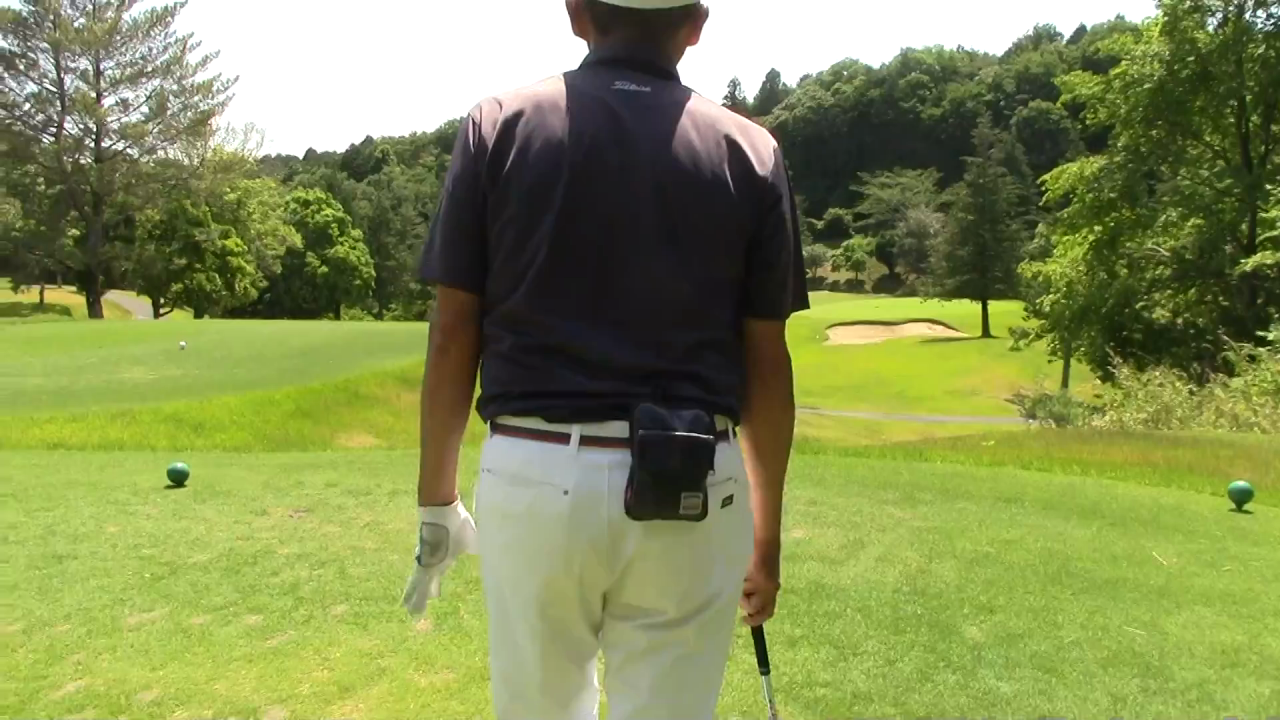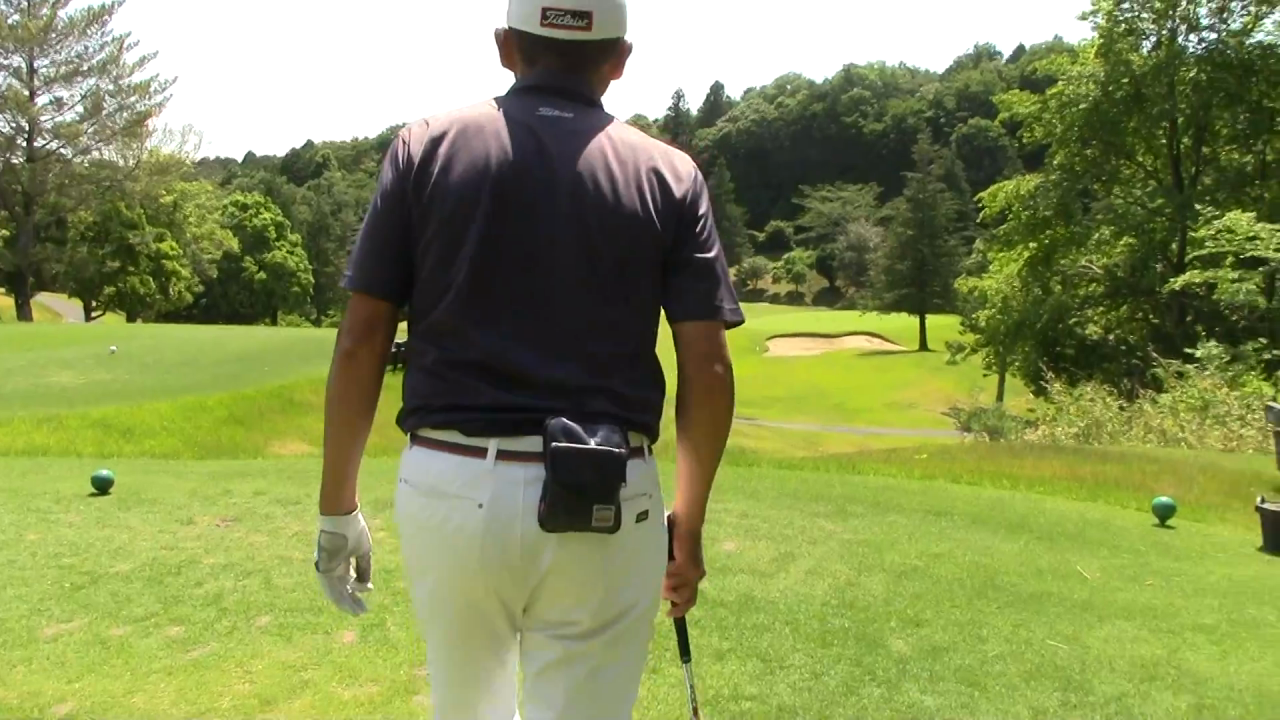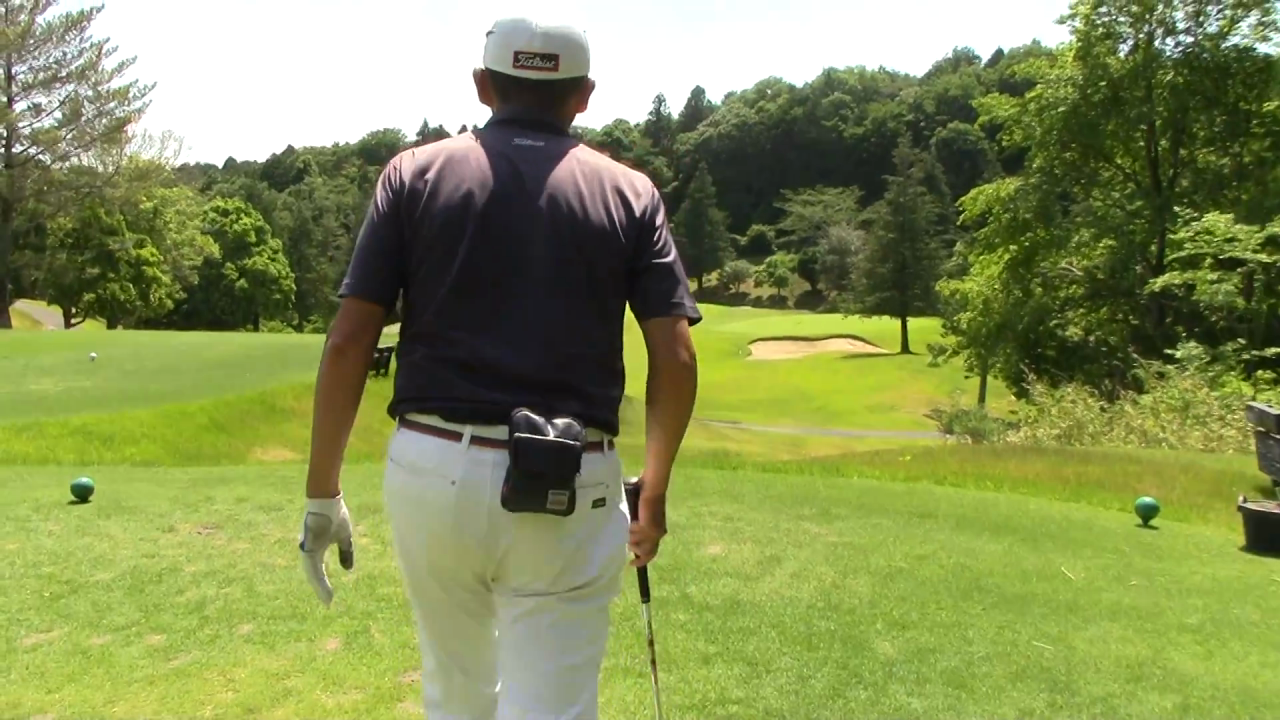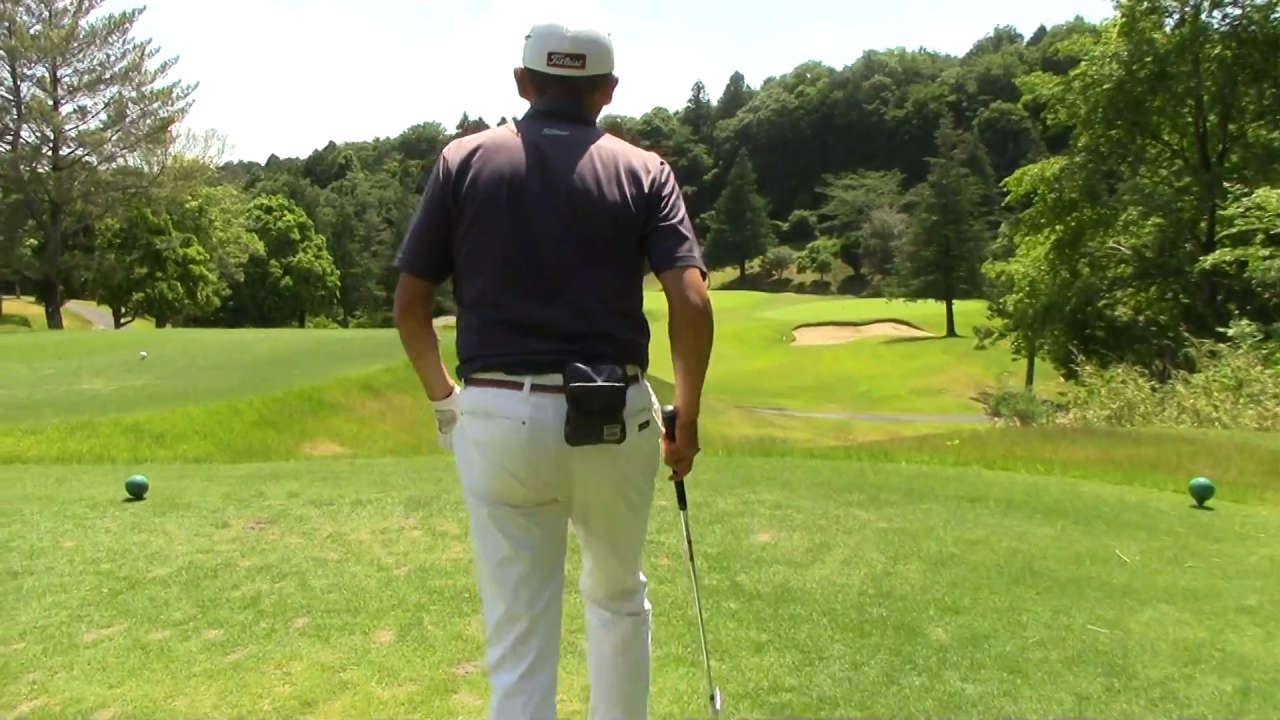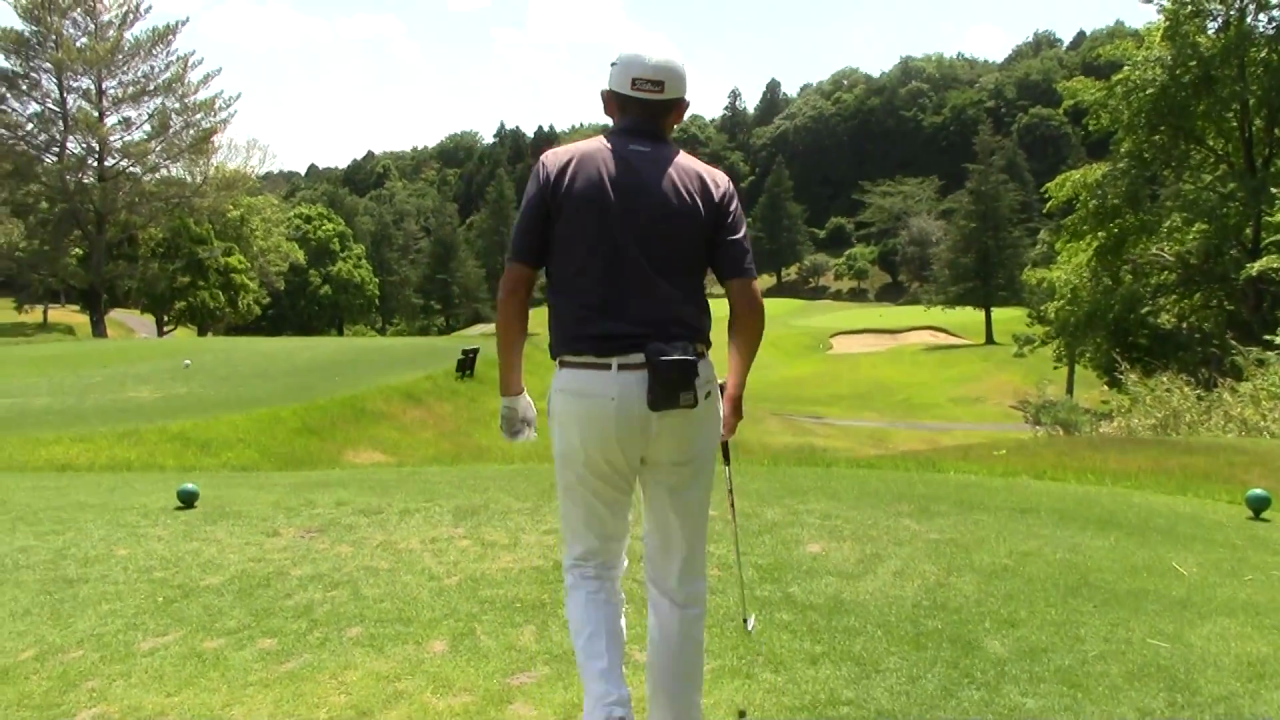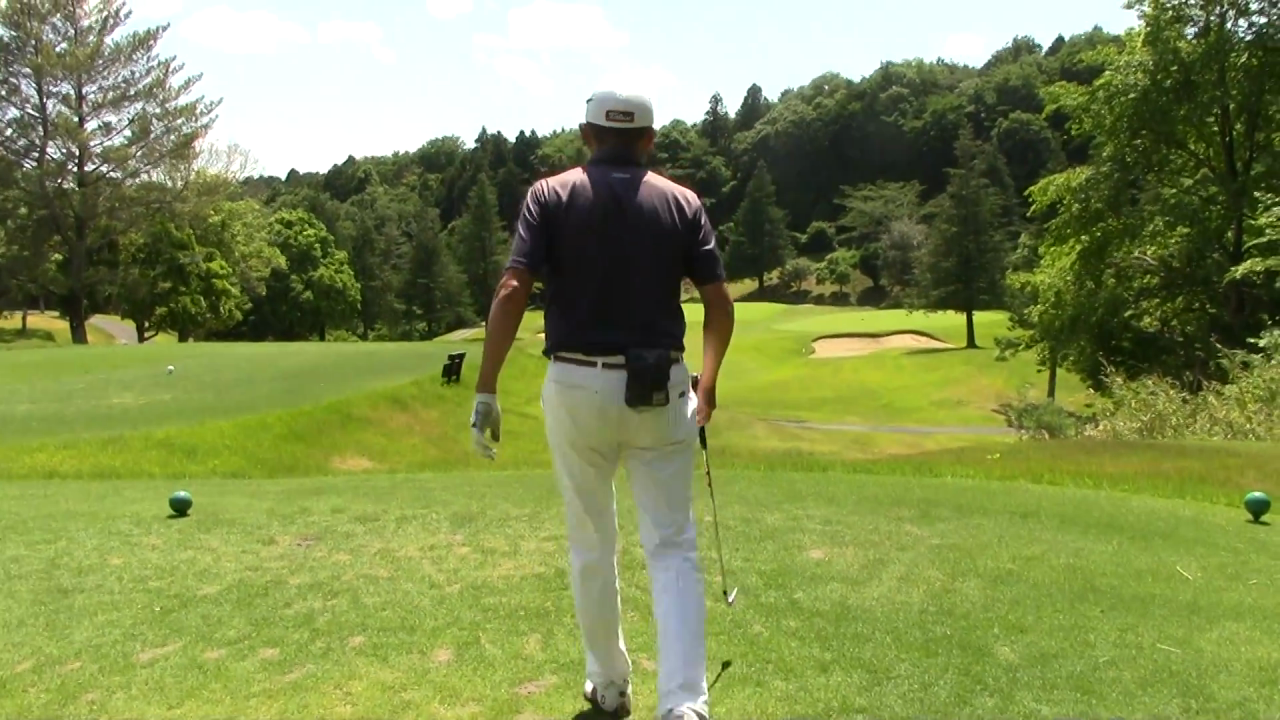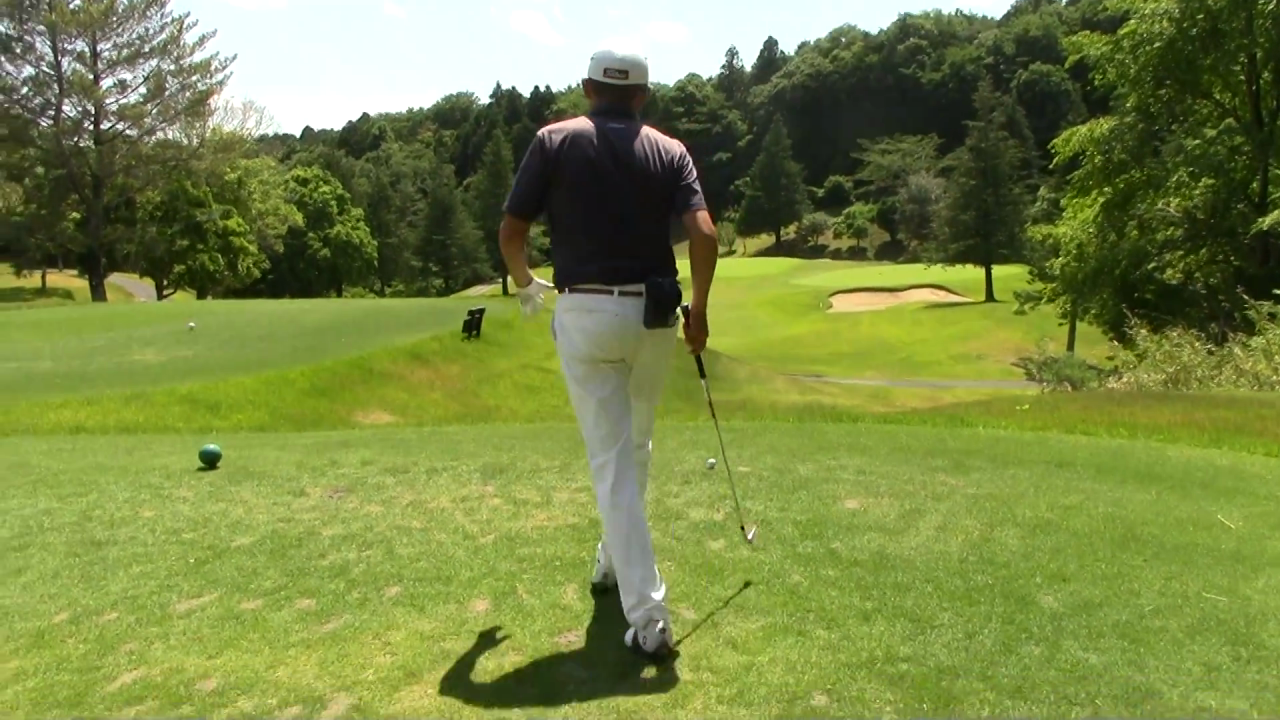
dt=0.4s
person 1, frame 1
left shoulder: (498, 126)
right shoulder: (748, 150)
left elbow: (452, 335)
right elbow: (766, 361)
left wrist: (436, 502)
right wrist: (767, 530)
left hip: (533, 479)
right hip: (689, 493)
person 1, frame 2
left shoulder: (424, 148)
right shoulder: (667, 173)
left elbow: (359, 343)
right elbow: (709, 369)
left wrist: (336, 507)
right wrist: (689, 522)
left hip: (449, 490)
right hip: (606, 506)
person 1, frame 3
left shoulder: (415, 174)
right shoulder: (627, 191)
left elbow: (349, 339)
right elbow: (675, 357)
left wrist: (323, 492)
right wrist: (653, 488)
left hip: (432, 472)
right hip: (567, 486)
person 1, frame 4
left shoulder: (464, 160)
right shoulder: (643, 171)
left elbow: (410, 302)
right elbow: (691, 302)
left wrist: (442, 394)
right wrist: (686, 413)
left hip: (496, 417)
right hip: (612, 420)
left knee: (519, 648)
right knee: (618, 594)
person 1, frame 5
left shoulder: (558, 167)
right shoulder: (710, 183)
left elbow: (513, 288)
right elbow: (748, 304)
left wrist: (510, 388)
right wrist: (734, 390)
left hip: (586, 391)
right hip: (682, 395)
left knee: (590, 569)
right knee: (678, 583)
person 1, frame 6
left shoulder: (551, 194)
right shoulder: (681, 201)
left elbow: (512, 292)
right elbow: (720, 303)
left wrist: (486, 392)
right wrist: (707, 381)
left hip: (576, 388)
right hip: (658, 390)
left knee: (592, 542)
right knee: (672, 550)
person 1, frame 7
left shoulder: (553, 140)
right shoulder: (669, 150)
left elbow: (510, 232)
right elbow: (704, 234)
left wrist: (525, 282)
right wrist: (699, 309)
left hip: (587, 314)
right hip: (654, 315)
left knee: (612, 465)
right knee: (632, 447)
left ankle: (649, 617)
right ankle: (616, 565)
